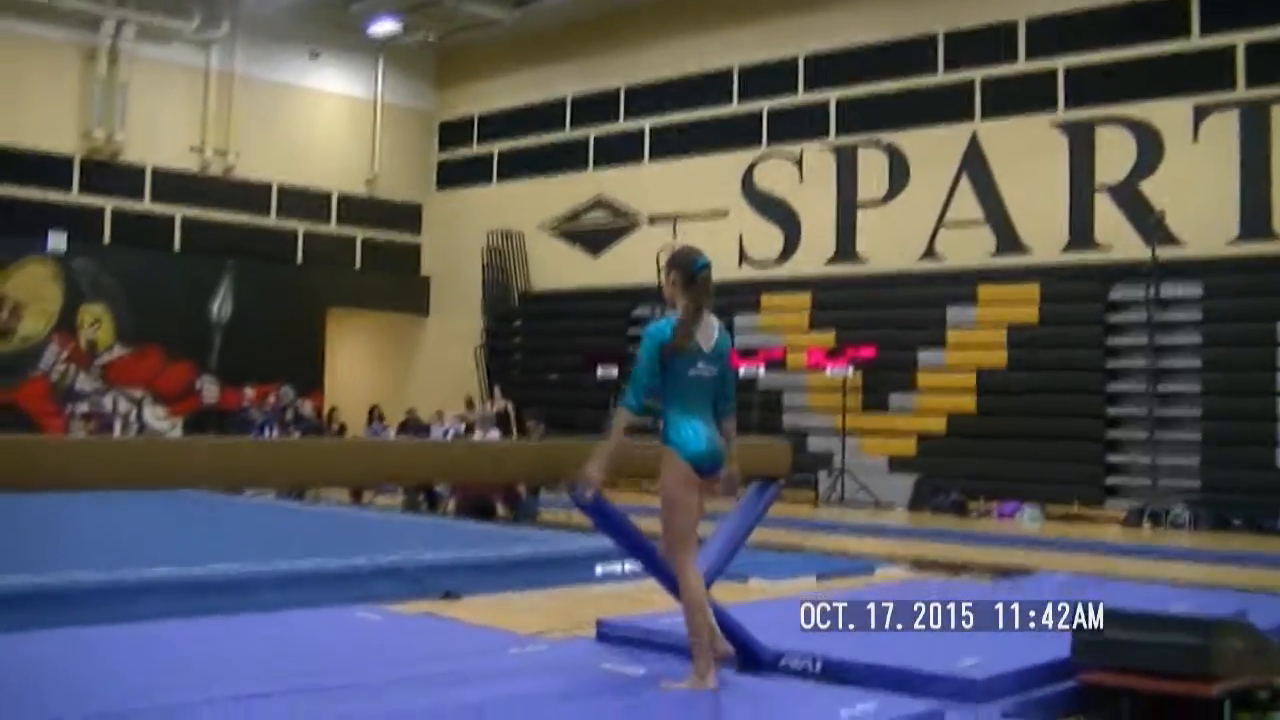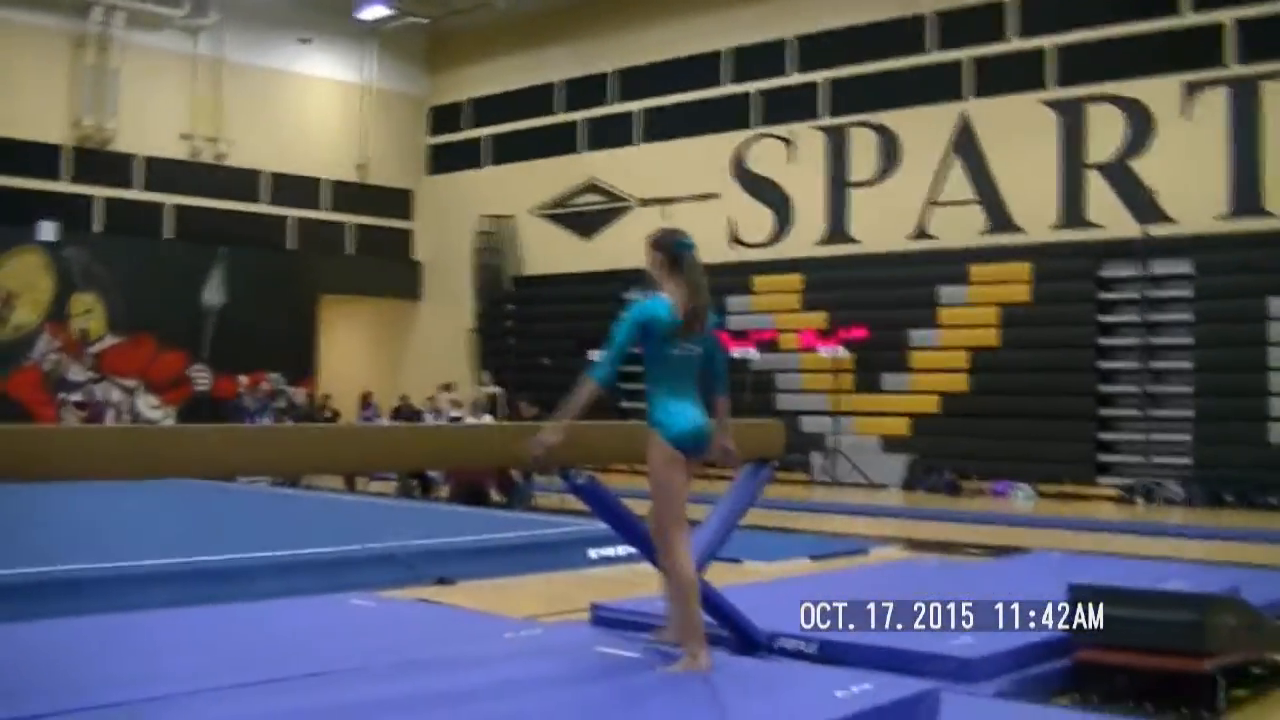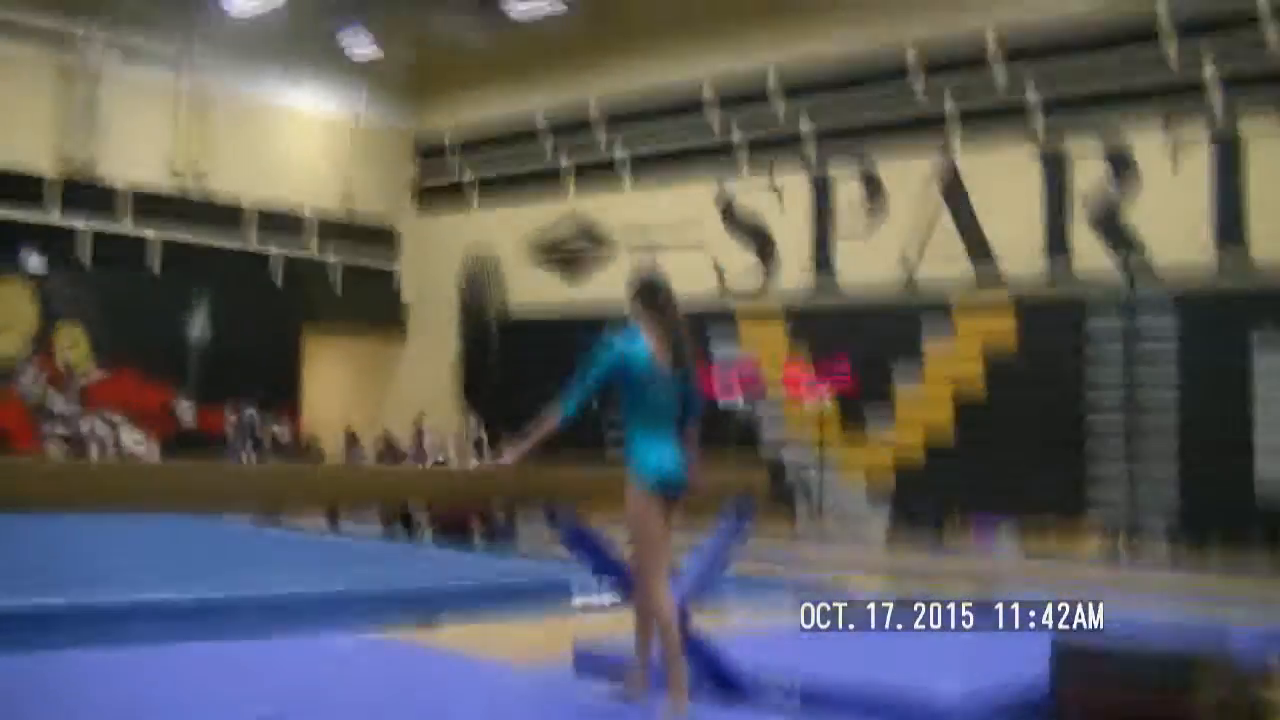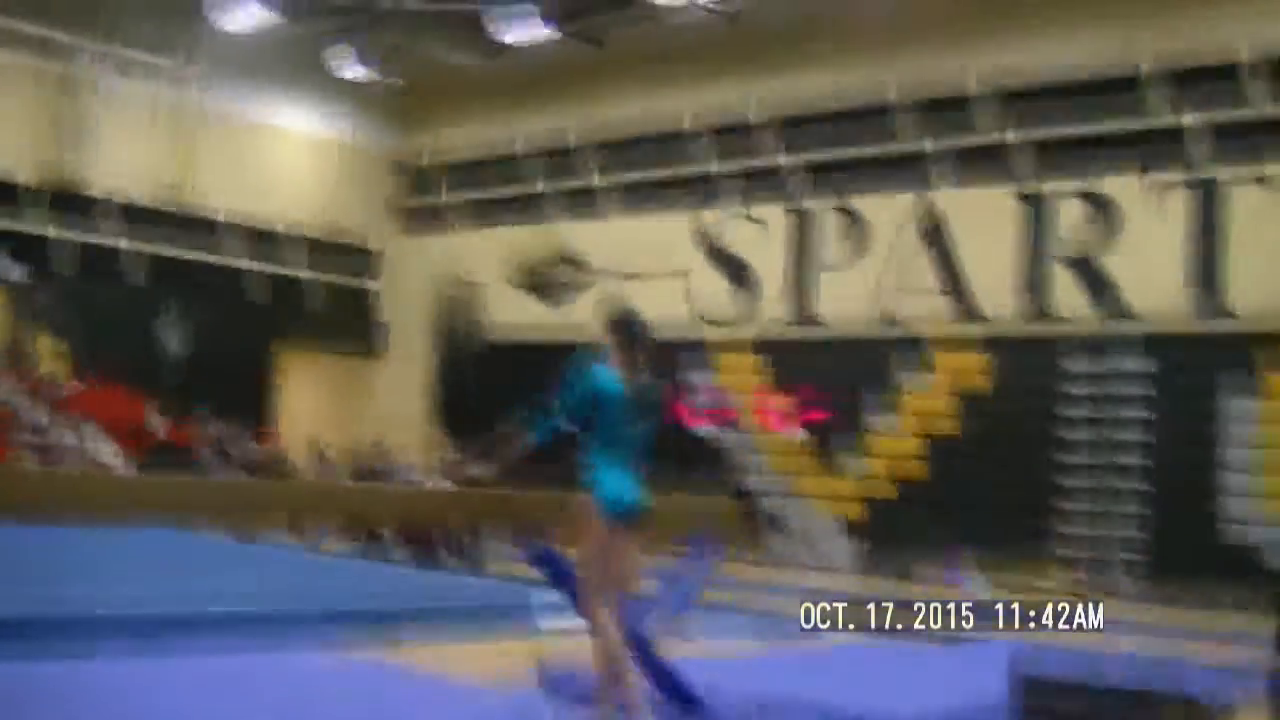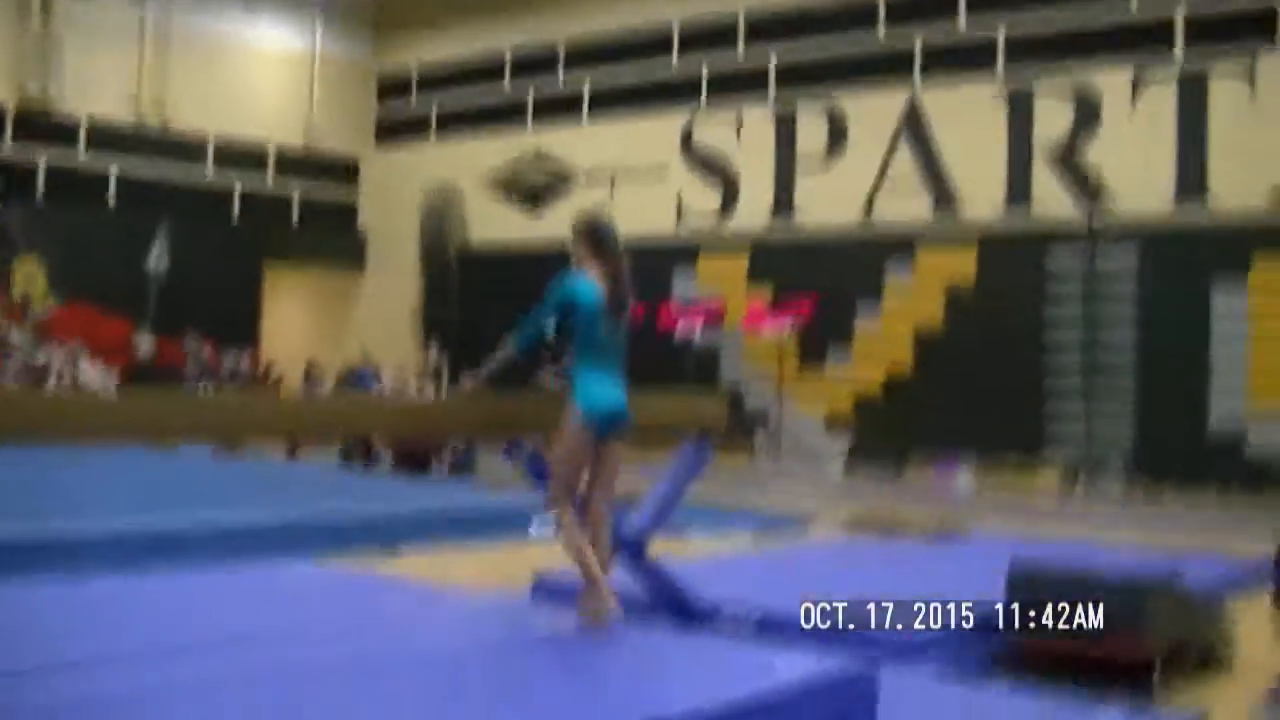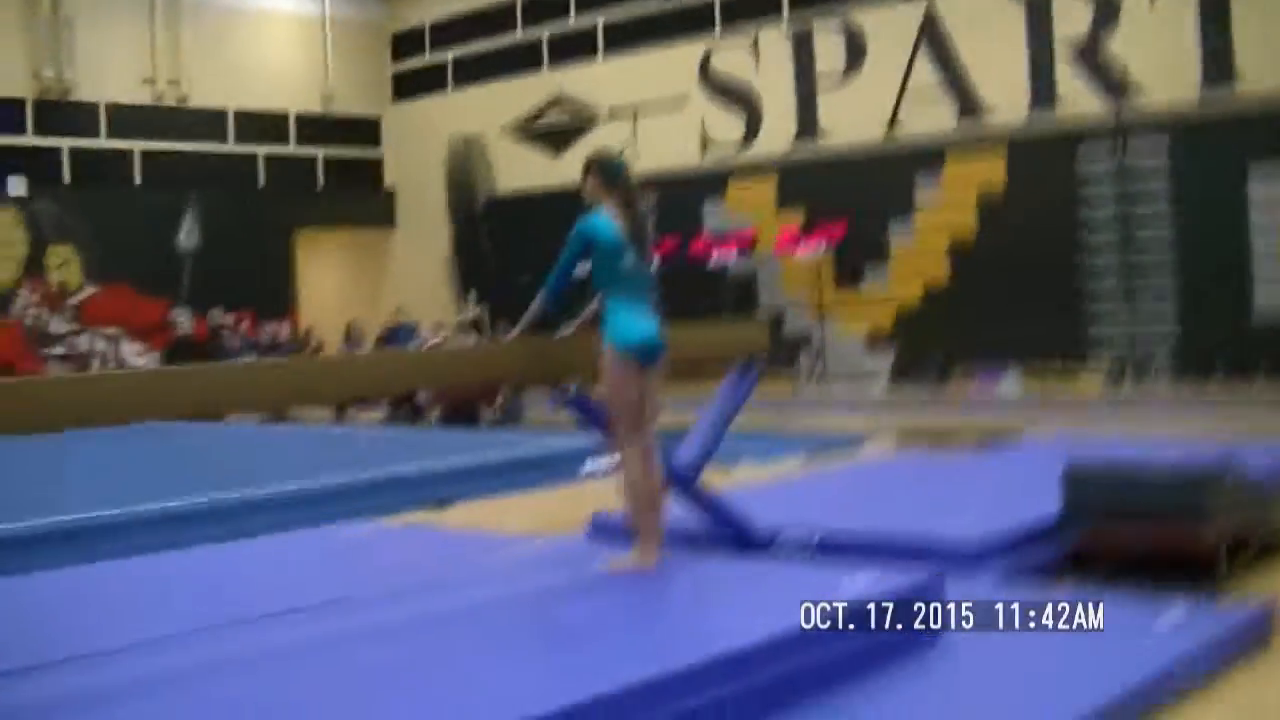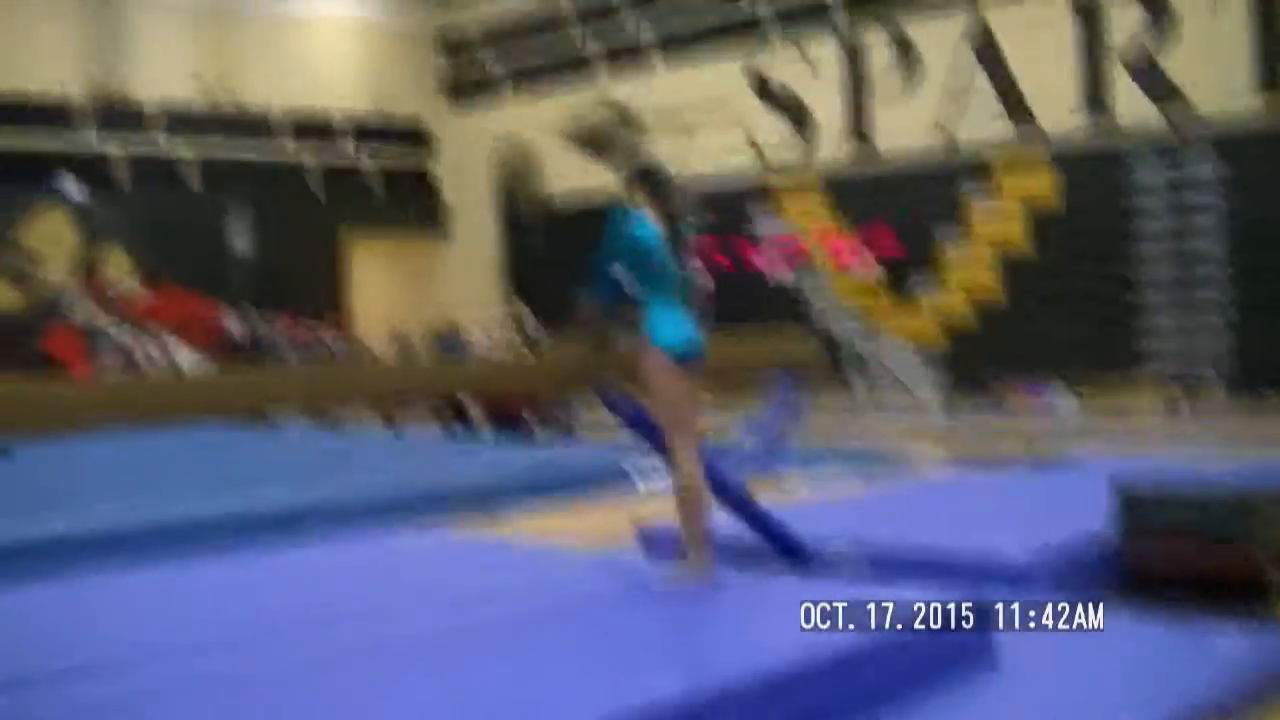
dt=0.2s
person 1, frame 1
left shoulder: (661, 331)
right shoulder: (720, 333)
left elbow: (635, 399)
right elbow: (726, 403)
left wrist: (600, 459)
right wrist: (730, 459)
left hip: (681, 448)
right hip: (711, 446)
left knee: (683, 557)
right knee: (680, 550)
left ankle: (704, 670)
right ankle: (713, 640)
person 1, frame 2
left shoulder: (645, 309)
right shoulder: (704, 313)
left elbow: (603, 370)
right elbow: (719, 380)
left wrist: (558, 424)
right wrist: (723, 433)
left hip: (668, 429)
right hip: (697, 425)
left knee: (676, 538)
right knee: (664, 529)
left ankle: (698, 650)
right ankle: (679, 625)
person 1, frame 3
left shoulder: (622, 347)
right shoulder: (681, 353)
left elbow: (573, 402)
left wrist: (521, 447)
right wrist: (688, 461)
left hip: (647, 469)
right hip: (674, 469)
left knee: (655, 581)
right knee: (646, 574)
right ankle: (640, 674)
person 1, frame 4
left shoulder: (595, 377)
right shoulder: (649, 389)
left elbow: (547, 425)
left wrist: (498, 460)
left hip: (606, 496)
right hip: (633, 496)
left knee: (596, 605)
right knee: (610, 601)
person 1, frame 5
left shoulder: (570, 286)
right shoulder: (619, 292)
left elbow: (528, 335)
left wrist: (481, 374)
left hip: (589, 405)
right hip: (617, 403)
left knee: (561, 503)
right knee: (596, 509)
left ankle: (600, 592)
right ankle: (595, 604)
person 1, frame 6
left shoulder: (589, 225)
right shoulder: (637, 225)
left elbow: (557, 281)
left wrist: (521, 329)
left hip: (622, 339)
right hip: (652, 334)
left knee: (628, 445)
right knee: (646, 443)
left ankle: (645, 546)
right ankle: (652, 542)
person 1, frame 7
left shoulder: (626, 228)
right shoulder: (672, 229)
left elbow: (601, 285)
right wrist: (627, 304)
left hip: (661, 341)
right hip: (687, 336)
left knee: (680, 448)
right knee: (687, 446)
left ankle: (697, 551)
right ankle: (699, 548)
